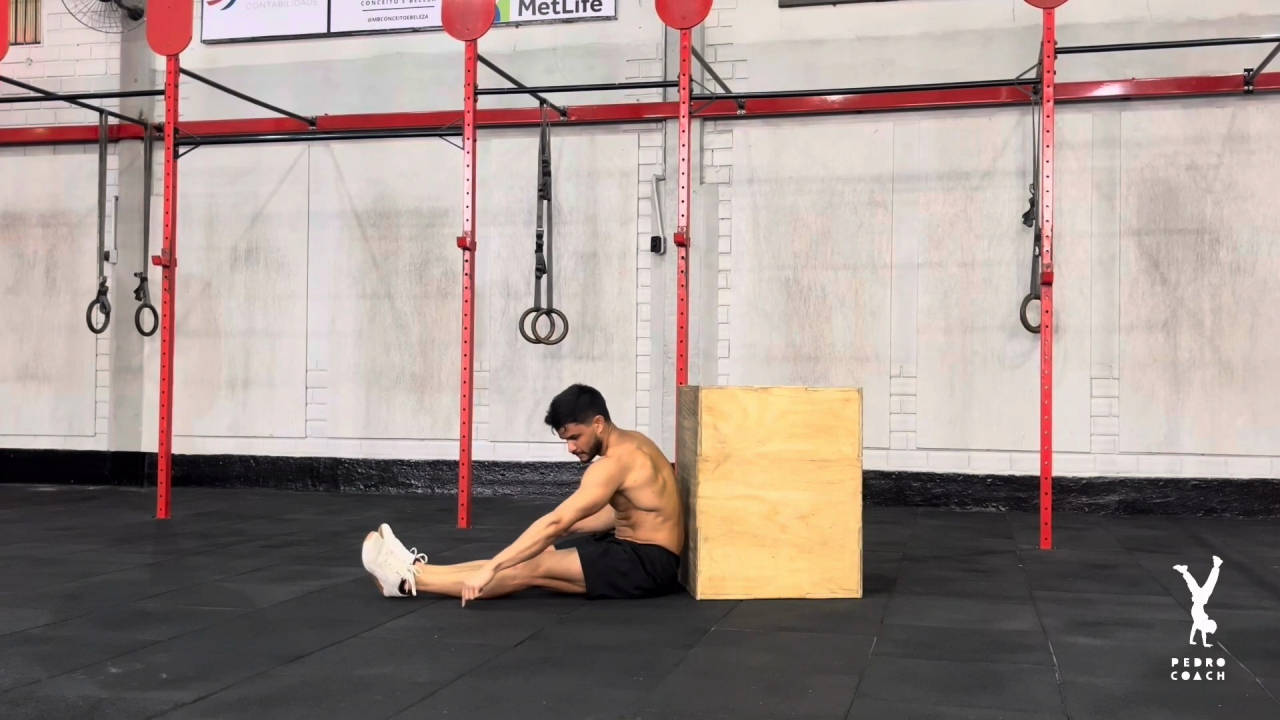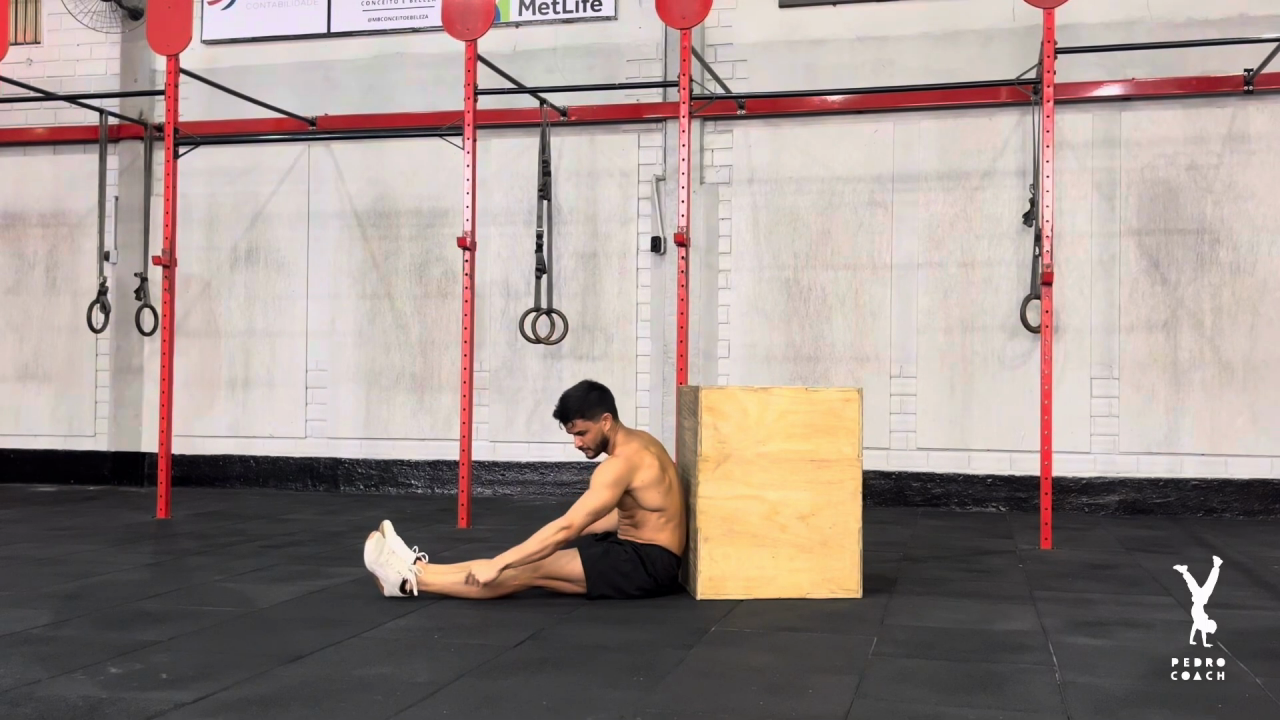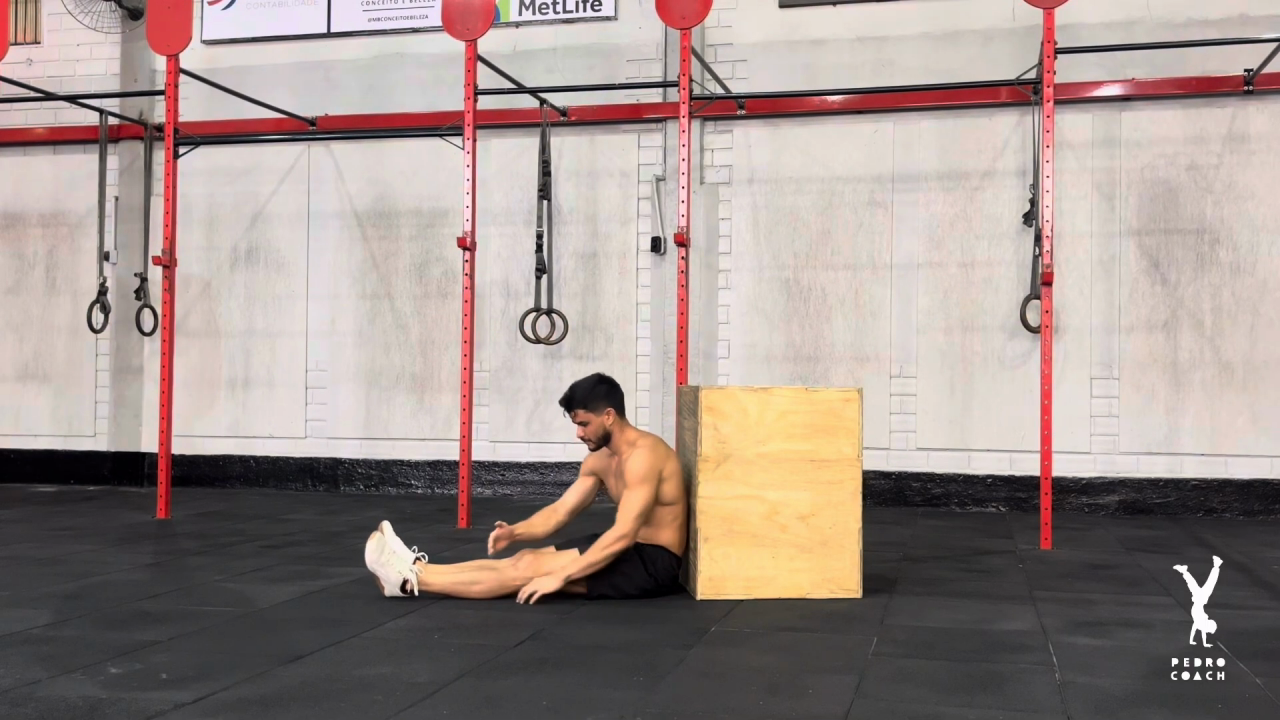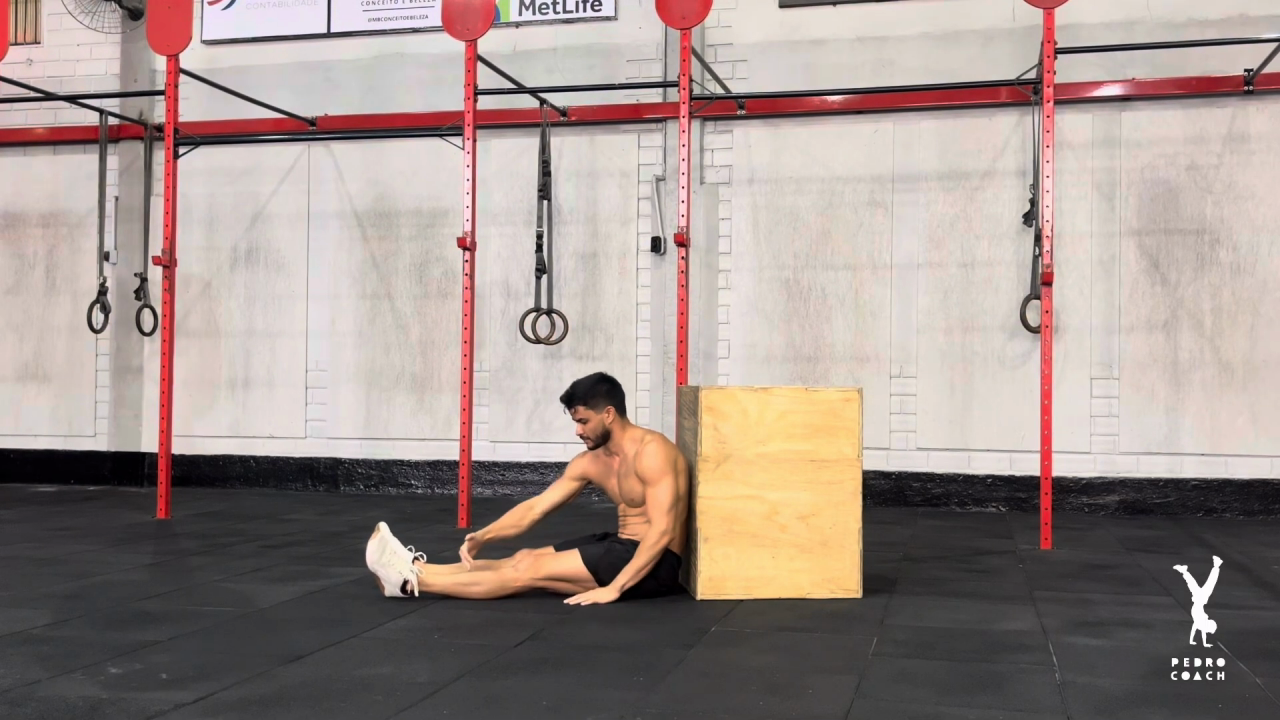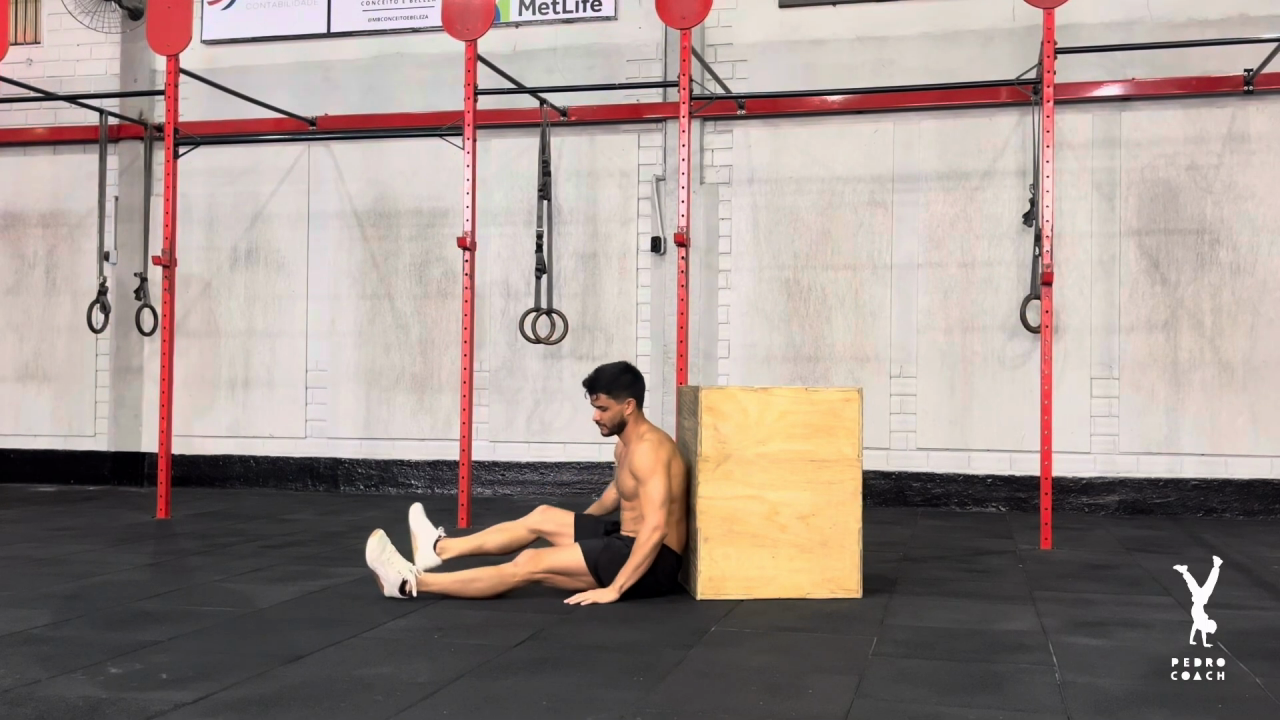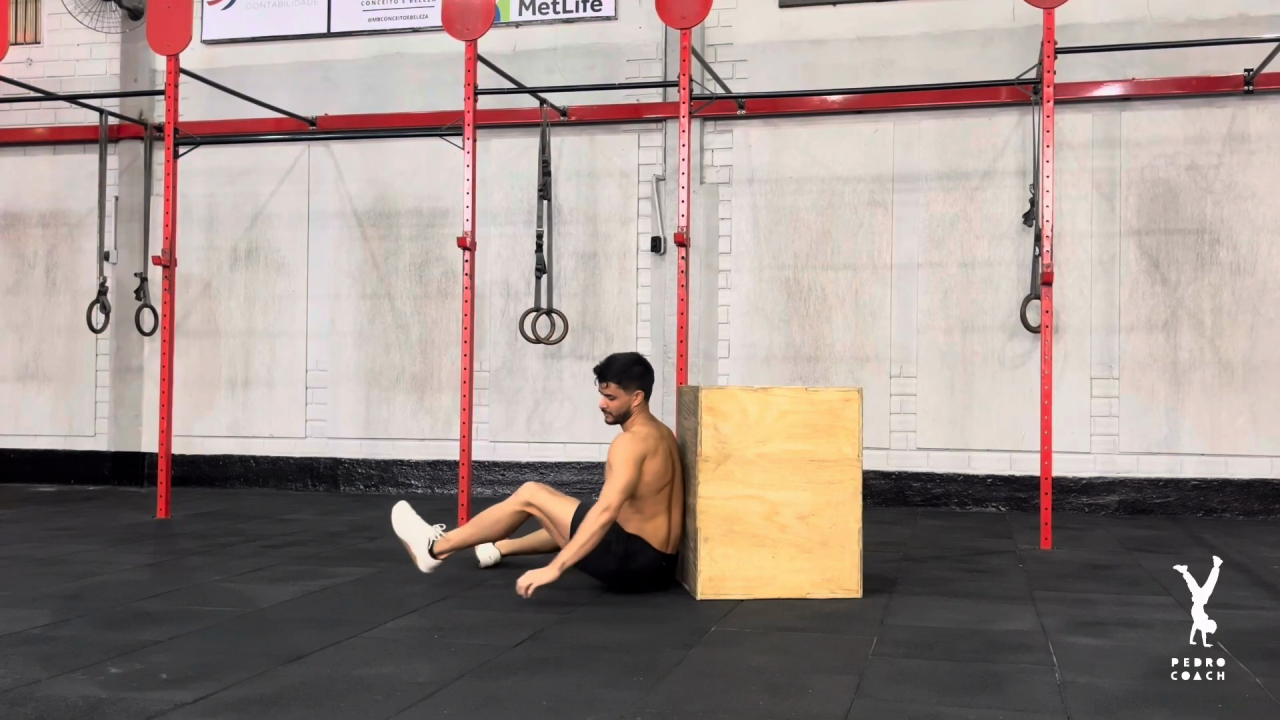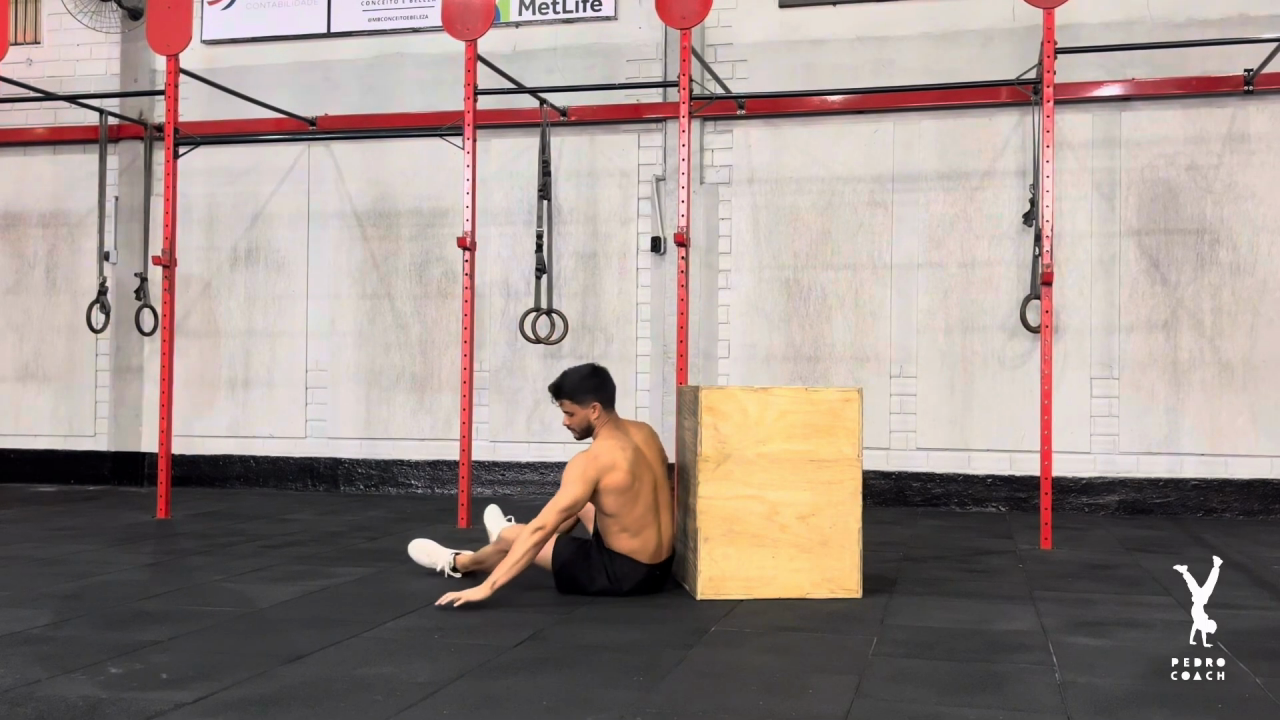
dt=0.4s
person 1, frame 1
left shoulder: (615, 462)
right shoulder: (629, 443)
left elbow: (555, 522)
left wrist: (490, 568)
right wrist: (565, 527)
left hip: (648, 563)
right hip: (631, 547)
left knee: (531, 568)
right knee: (525, 556)
left ankle: (409, 580)
right ankle: (418, 568)
person 1, frame 2
left shoulder: (623, 461)
right shoulder: (635, 444)
left elbow: (567, 527)
left wrist: (498, 564)
left hip: (650, 564)
right hip: (633, 548)
left knee: (531, 570)
right knee: (522, 559)
left ankle: (410, 580)
right ankle: (418, 567)
person 1, frame 3
left shoulder: (643, 455)
right shoulder: (600, 459)
left elbow: (623, 534)
right elbow: (561, 510)
left wrist: (561, 576)
right wrist: (516, 532)
left hip: (652, 564)
right hip: (631, 551)
left knee: (529, 568)
right knee: (525, 558)
left ankle: (410, 581)
right ankle: (417, 568)
person 1, frame 4
left shoulder: (652, 451)
right shoulder: (589, 462)
left elbow: (662, 531)
right elbow: (535, 507)
left wrist: (614, 588)
right wrist: (483, 537)
left hip: (652, 564)
right hip: (623, 547)
left knee: (530, 571)
right knee: (522, 559)
left ankle: (412, 582)
right ankle: (417, 568)
person 1, frame 5
left shoulder: (648, 449)
right shoulder: (627, 445)
left elbow: (656, 528)
left wrist: (614, 589)
right wrist: (569, 524)
left hip: (651, 565)
left knee: (530, 565)
right knee: (541, 517)
left ankle: (410, 582)
right ankle: (438, 547)
person 1, frame 6
left shoulder: (632, 441)
right shoulder: (661, 434)
left elbow: (605, 510)
left wrist: (554, 568)
left hip: (632, 559)
right hip: (659, 565)
left knee: (530, 495)
right knee: (575, 522)
left ankle: (436, 549)
right ankle: (500, 546)
person 1, frame 7
left shoulder: (593, 461)
right shoulder: (645, 434)
left elbow: (542, 529)
left wrist: (487, 587)
left hip: (625, 575)
right hip: (658, 567)
left knee: (511, 538)
right knee: (581, 502)
left ankle: (457, 563)
